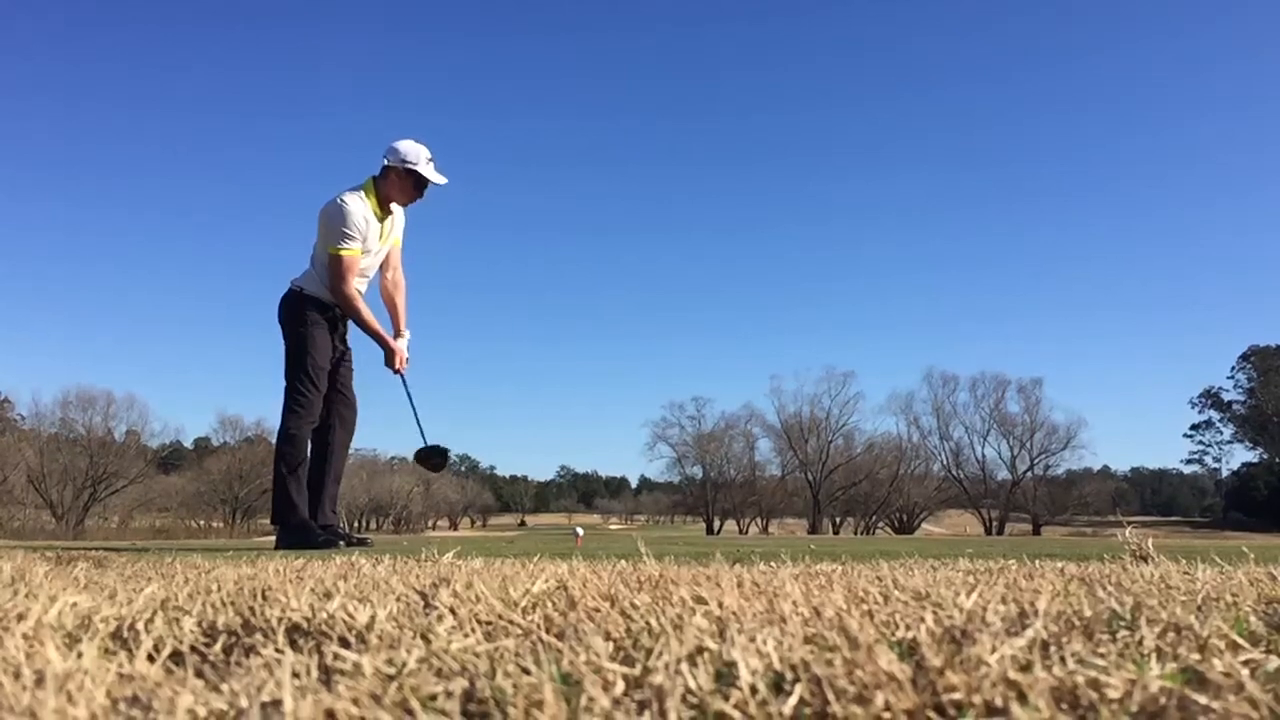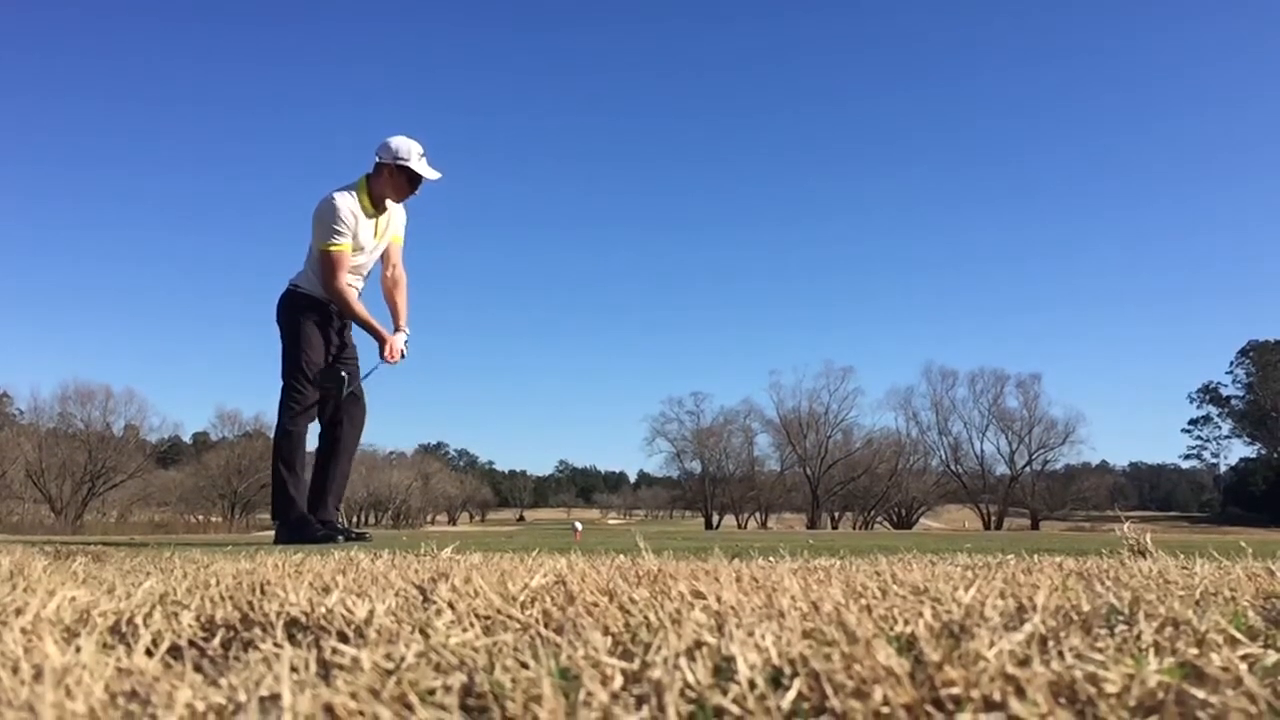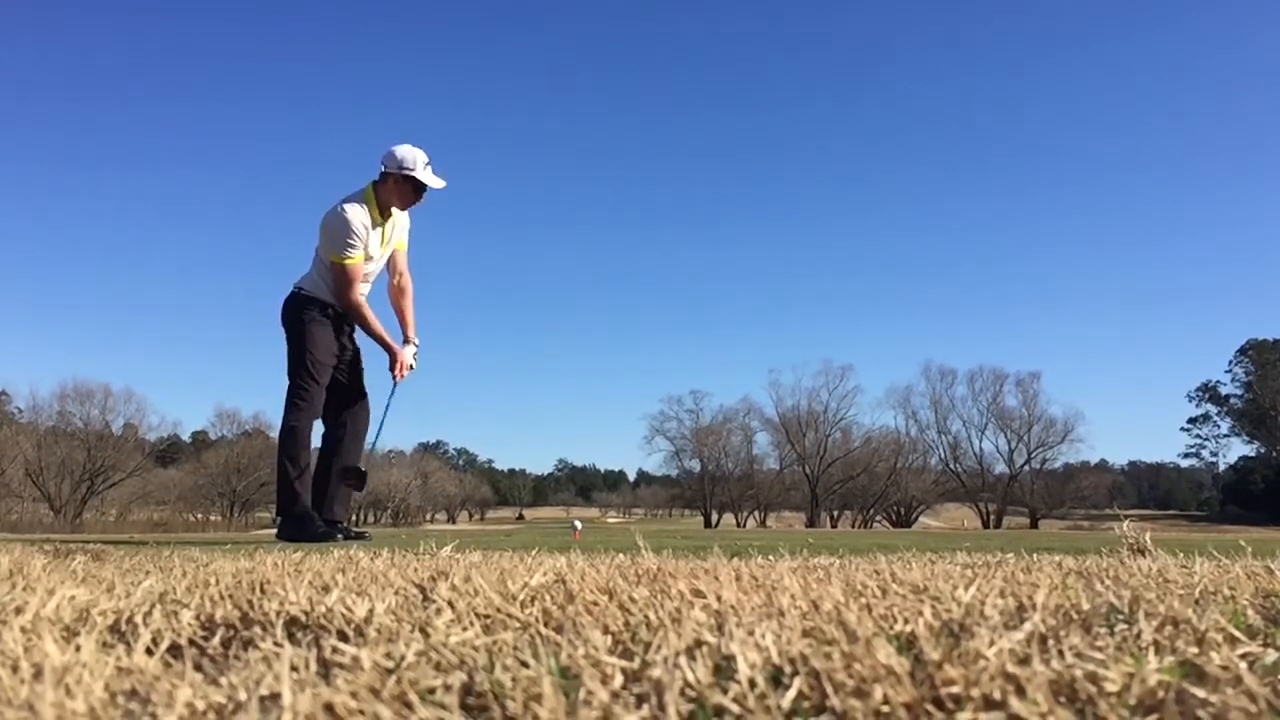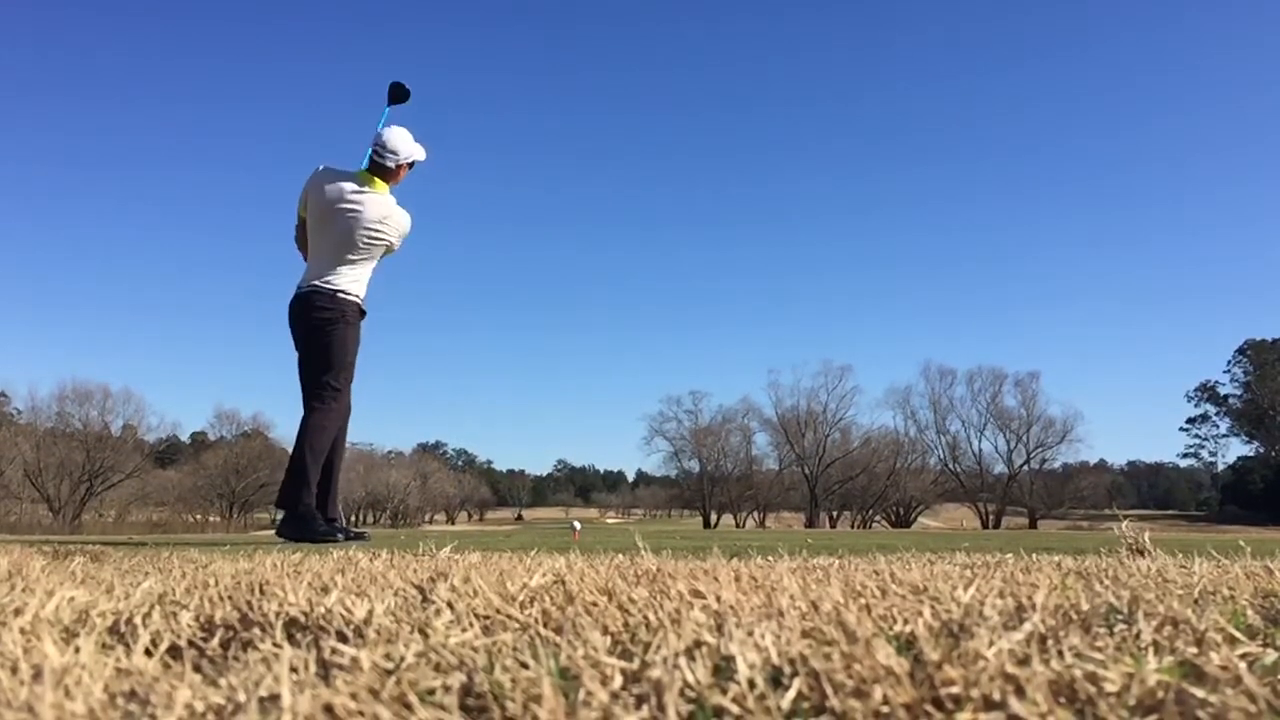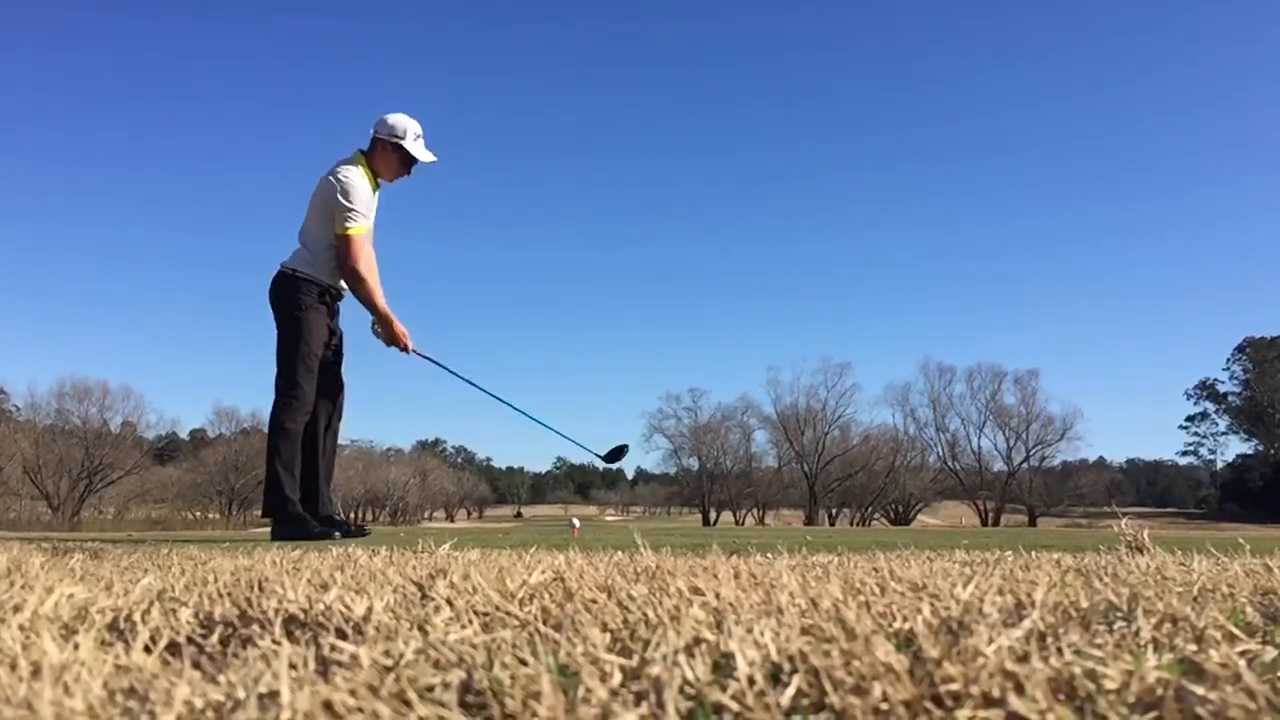
dt=1s
person 1, frame 1
left shoulder: (395, 214)
right shoulder: (350, 209)
left elbow: (392, 275)
right elbow: (342, 287)
left wrist: (402, 334)
right wrist: (385, 342)
left hip: (334, 316)
right hip: (308, 309)
left knee: (340, 415)
right knee: (304, 410)
left ankle: (322, 520)
right ankle: (292, 523)
person 1, frame 2
left shoulder: (394, 213)
right shoulder: (341, 206)
left elbow: (393, 272)
right elbow: (335, 283)
left wrist: (401, 330)
right wrist: (380, 334)
left hip: (337, 316)
right hip: (306, 308)
left knee: (348, 412)
right knee: (300, 407)
left ankle: (323, 516)
right ankle: (291, 519)
person 1, frame 3
left shoulder: (398, 218)
right shoulder: (350, 217)
left elbow: (399, 279)
right elbow: (350, 294)
left wrist: (409, 340)
right wrist: (390, 347)
left hip: (340, 319)
right hip: (311, 311)
left knee: (353, 413)
right knee: (306, 403)
left ankle: (328, 515)
right ankle: (295, 515)
person 1, frame 4
left shoulder: (322, 180)
right shoulder: (398, 220)
left elbow: (302, 238)
left hip: (305, 304)
right hip: (338, 311)
left knee: (331, 407)
right knee: (329, 405)
left ankle: (323, 515)
right ankle: (298, 510)
person 1, frame 5
left shoulder: (364, 181)
right shoulder: (352, 183)
left elbow: (364, 253)
right elbow: (352, 267)
left wrist: (384, 314)
right wrist: (387, 319)
left hip: (321, 297)
right hip: (301, 293)
left knee: (326, 403)
right knee: (297, 399)
left ankle: (317, 509)
right ankle: (285, 513)
